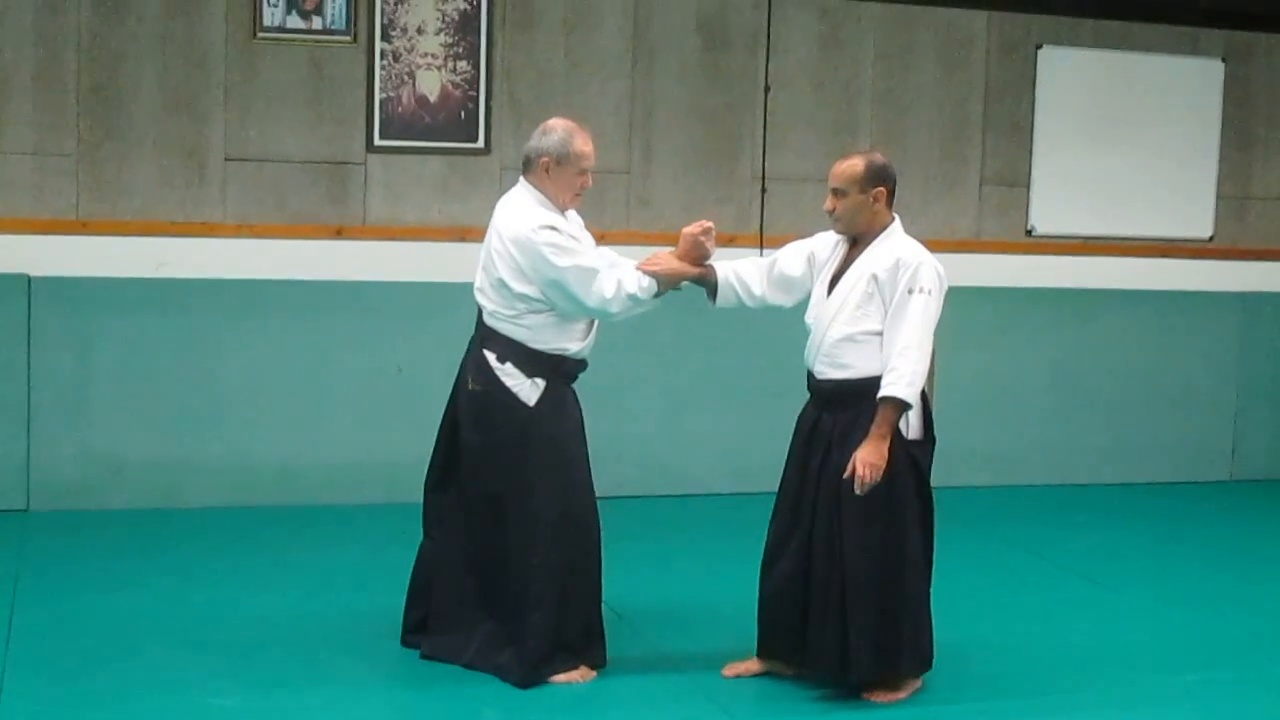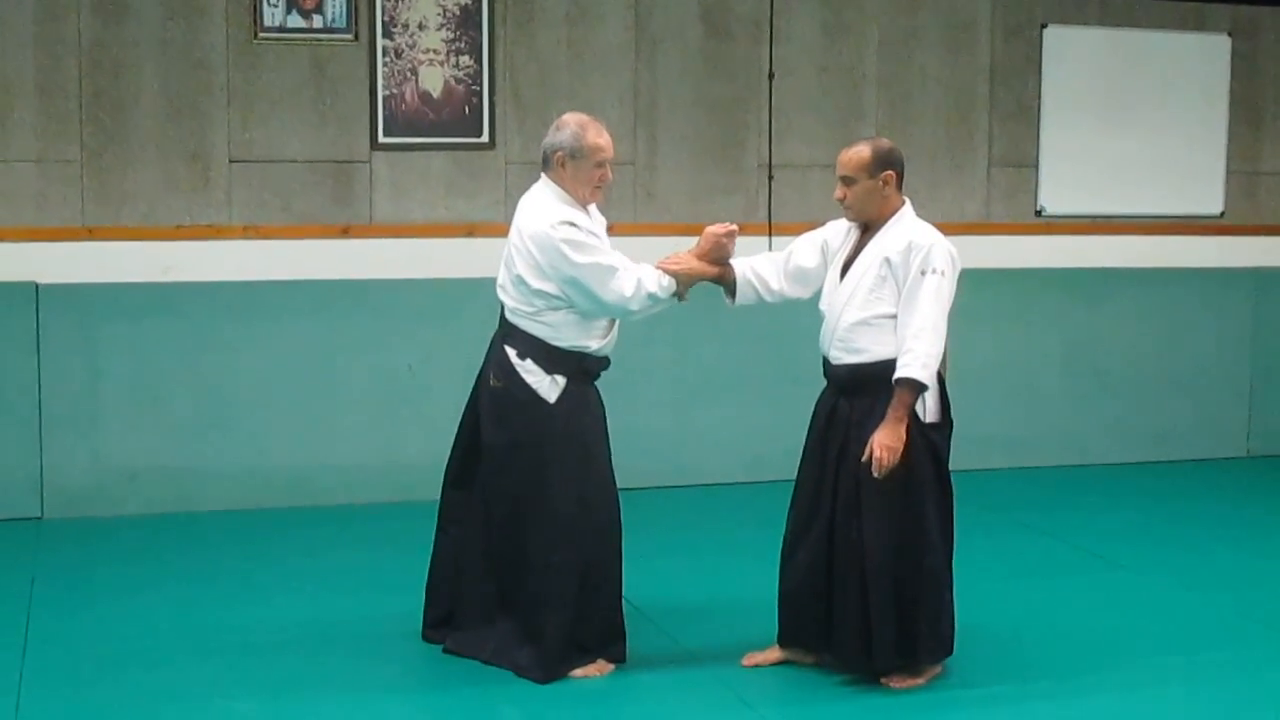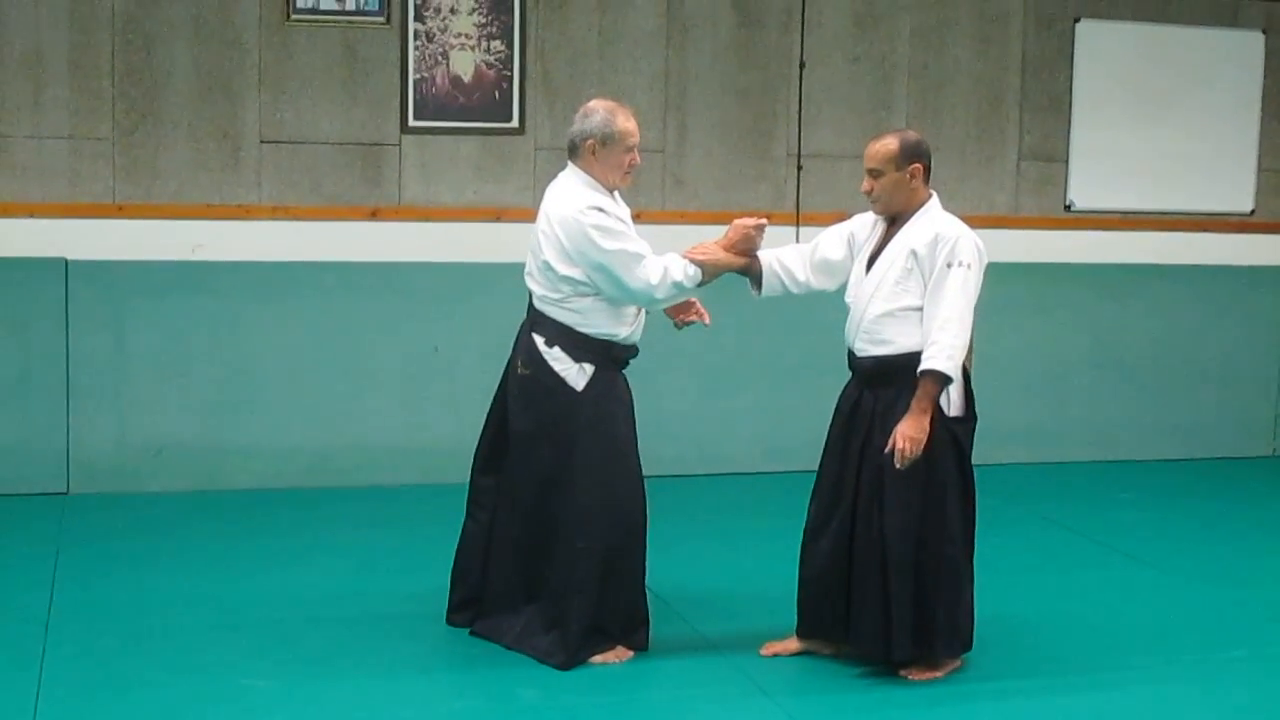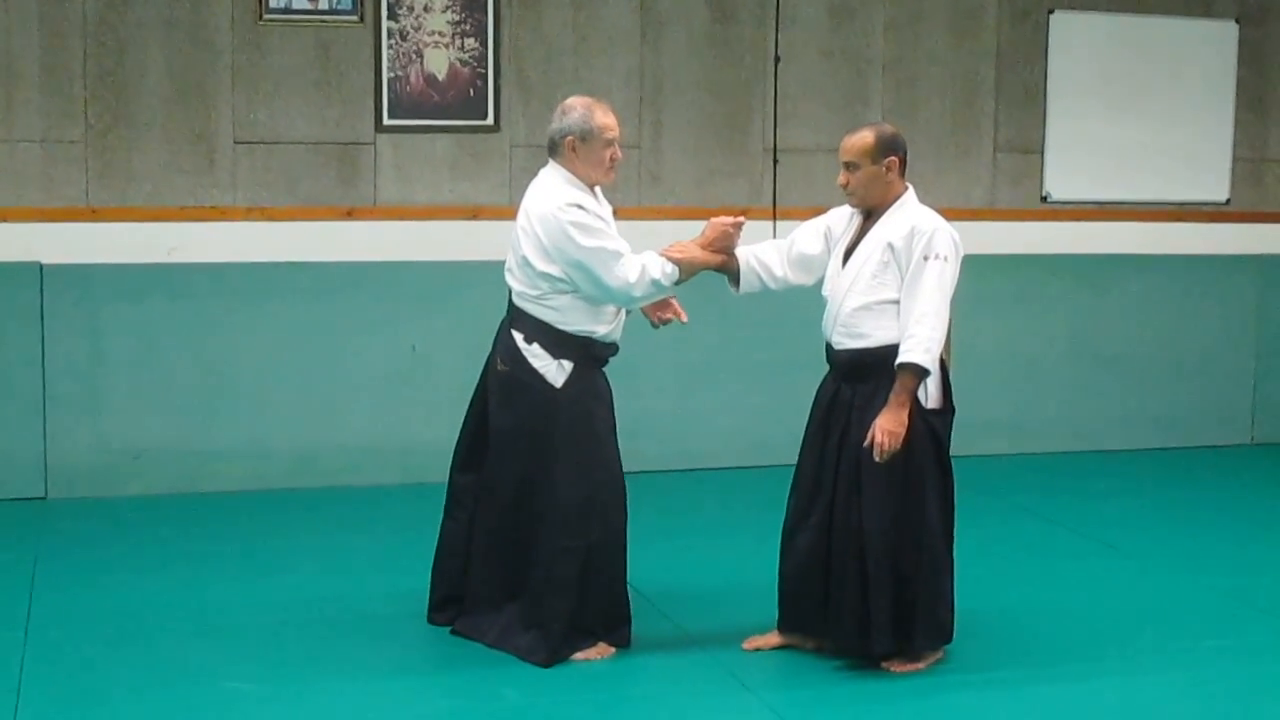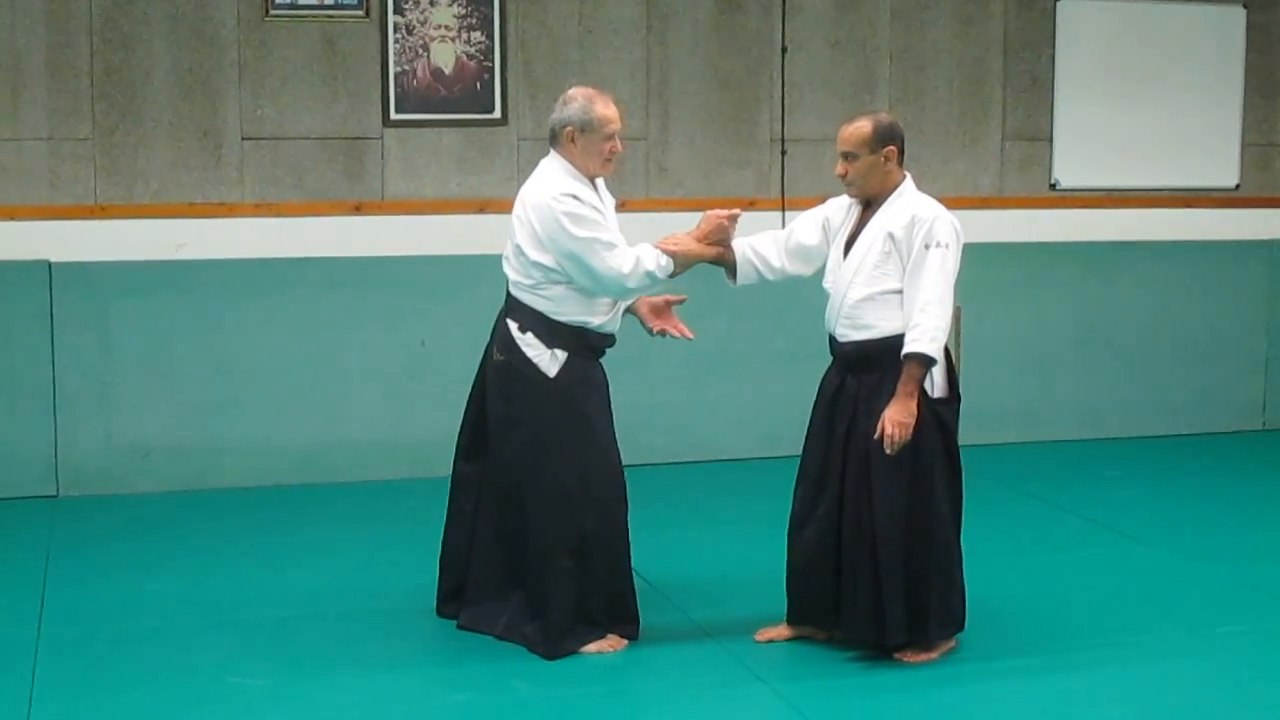
dt=1s
person 1, frame 1
left shoulder: (537, 207)
right shoulder: (534, 230)
left elbow: (595, 264)
right elbow: (604, 293)
right wrist: (677, 263)
left hip: (499, 376)
right hip: (523, 387)
left knee: (475, 502)
right knee: (551, 517)
left ankle: (443, 623)
right ankle: (546, 650)
person 1, frame 2
left shoulder: (565, 205)
right shoulder: (553, 225)
left elbow: (608, 274)
right elbow: (620, 293)
left wrist: (663, 279)
right wrist: (697, 262)
left hip: (520, 374)
right hip: (545, 384)
left knee: (492, 497)
right knee: (572, 512)
left ankle: (465, 618)
right ankle: (565, 646)
person 1, frame 3
left shoulder: (584, 192)
right shoulder: (582, 211)
left elbow: (624, 274)
right elbow: (647, 279)
left wrist: (670, 298)
right wrist: (724, 252)
left hip: (550, 361)
right hip: (572, 371)
left knee: (525, 485)
right knee: (596, 501)
left ankle: (492, 602)
right ankle: (582, 633)
person 1, frame 4
left shoulder: (571, 190)
right shoulder: (561, 208)
left elbow: (603, 274)
right elbow: (625, 278)
left wrist: (646, 297)
right wrist: (700, 250)
left hip: (531, 360)
right hip: (551, 369)
left knee: (505, 484)
right knee: (578, 497)
left ankle: (474, 602)
right ankle: (563, 630)
person 1, frame 5
left shoulder: (581, 183)
right shoulder: (555, 199)
left elbow: (600, 268)
right elbow: (617, 269)
left wrist: (638, 303)
right wrist: (695, 244)
left hip: (536, 352)
right hip: (545, 359)
left knee: (509, 478)
right knee: (577, 489)
left ankle: (481, 595)
right ankle: (572, 623)
person 2, frame 1
left shoulder: (911, 264)
right shoulder: (826, 248)
left elbow: (907, 359)
right elbow: (762, 277)
left wrist: (878, 439)
right wrist: (691, 271)
left hip: (879, 420)
right hip: (825, 414)
left knee: (881, 549)
right knee: (797, 536)
left ankle: (901, 668)
right ankle: (785, 650)
person 2, frame 2
left shoulder: (923, 246)
right shoulder: (839, 236)
left elbow: (922, 341)
right elbow: (778, 272)
left wrist: (895, 422)
right wrist: (711, 270)
left hip: (897, 404)
right hip: (842, 400)
left knee: (901, 535)
right knee: (818, 523)
left ankle: (919, 655)
right ankle: (806, 639)
person 2, frame 3
left shoulder: (950, 239)
right shoulder: (866, 228)
left elbow: (947, 334)
right elbow: (804, 264)
left wrist: (919, 412)
right wrist: (740, 261)
left hip: (921, 396)
right hip: (866, 392)
left knee: (922, 526)
right knee: (839, 514)
left ankle: (938, 647)
right ankle: (824, 630)
person 2, frame 4
left shoulder: (926, 232)
right shoulder: (842, 222)
left elbow: (924, 327)
right elbow: (779, 262)
left wrist: (900, 409)
right wrist: (714, 256)
left hip: (899, 391)
right hip: (844, 384)
left knee: (901, 519)
right knee: (817, 510)
left ankle: (921, 639)
right ankle: (805, 623)
person 2, frame 5
left shoulder: (926, 220)
right shoulder: (840, 212)
left elbow: (928, 316)
right elbow: (781, 250)
left wrist: (905, 396)
right wrist: (712, 250)
left hip: (904, 379)
right hip: (847, 376)
left knee: (909, 510)
right knee: (824, 500)
left ankle: (930, 629)
right ankle: (818, 614)
